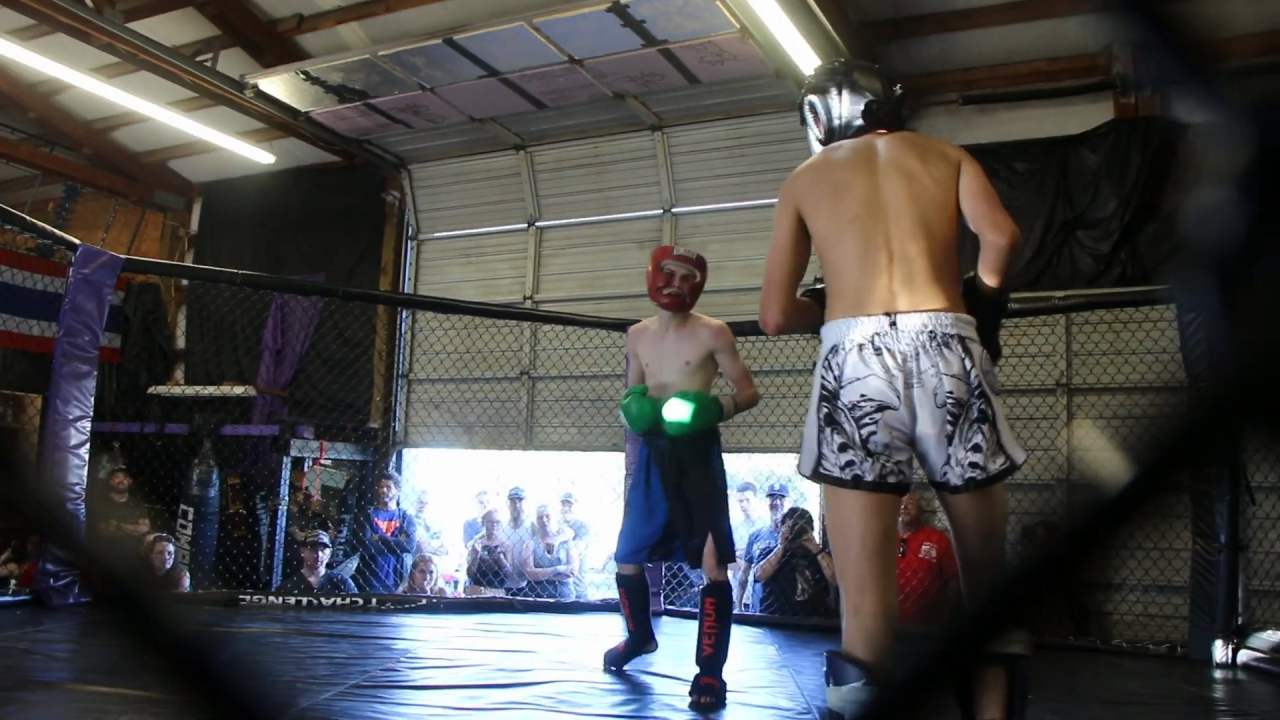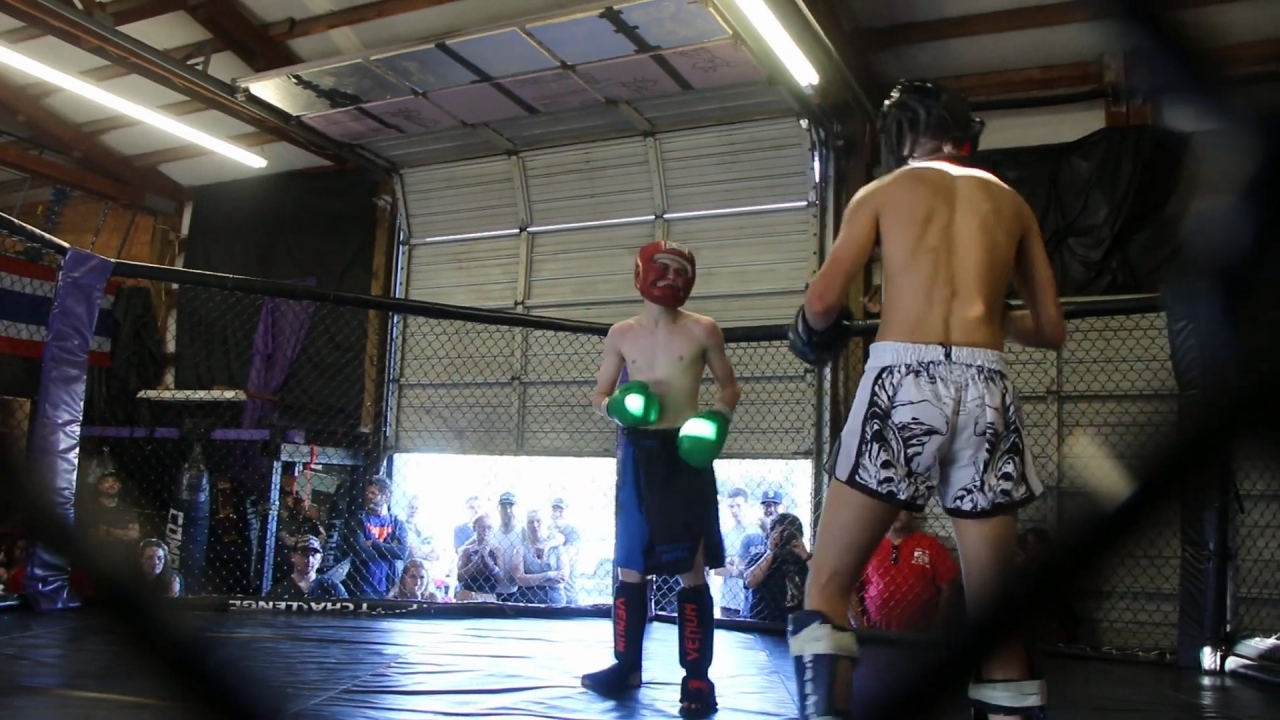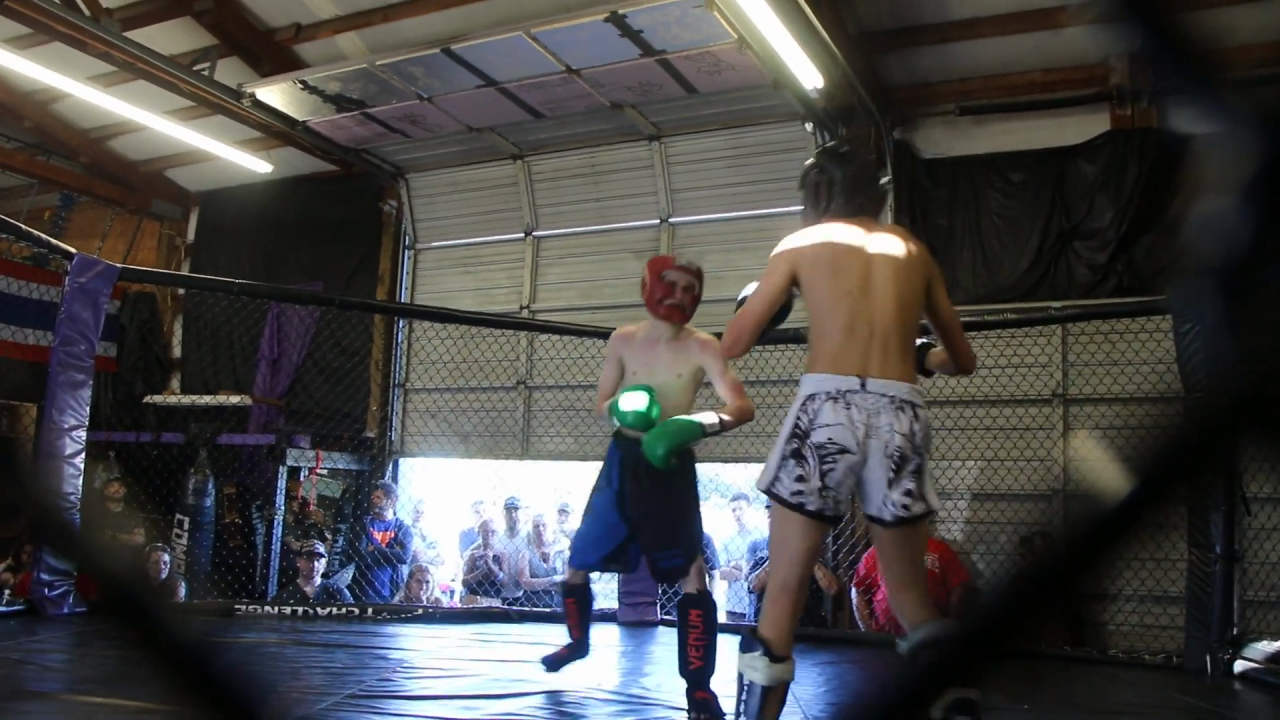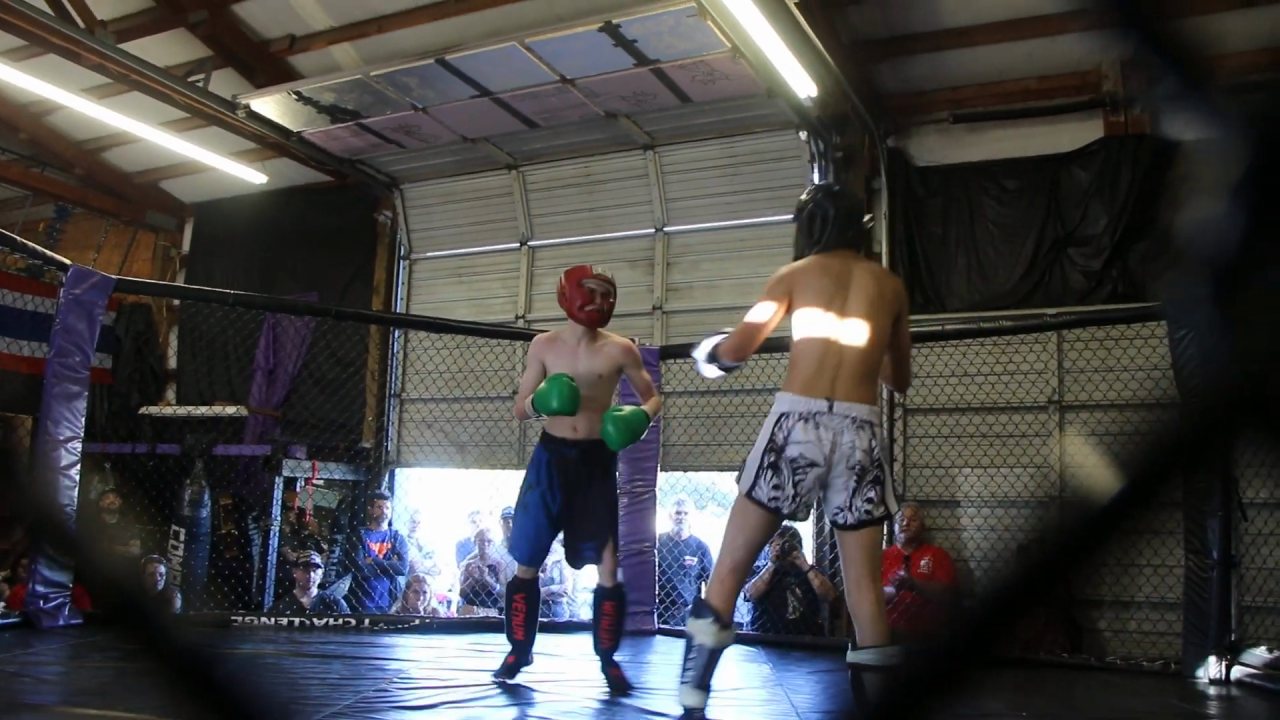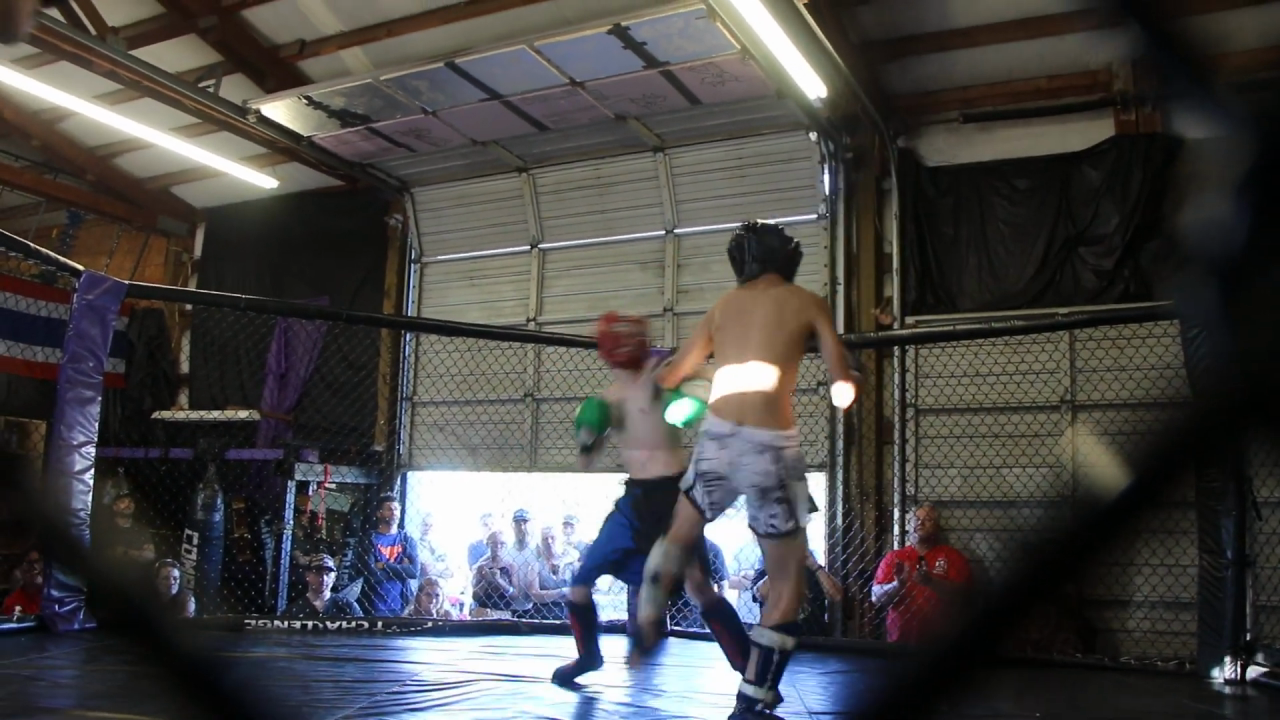
dt=0.5s
person 1, frame 1
left shoulder: (804, 180)
right shoulder: (946, 155)
left elbow: (775, 314)
right elbow: (1000, 234)
right wrist: (982, 306)
left hip: (855, 361)
right hip: (945, 352)
left knee: (865, 608)
right knee: (988, 585)
person 1, frame 2
left shoulder: (882, 194)
right shoulder: (1009, 200)
left elbow: (820, 300)
right elbow: (1050, 329)
left wrist: (818, 327)
left hip: (903, 382)
right hip: (986, 387)
left knee: (828, 582)
right knee: (996, 611)
person 1, frame 3
left shoulder: (802, 245)
right shoulder: (913, 252)
left elbow: (734, 345)
right elbow: (963, 360)
left wrist: (755, 306)
left hip: (826, 408)
right hip: (898, 415)
left knee: (783, 595)
right knee: (908, 589)
person 1, frame 4
left shoulder: (796, 275)
right shoulder: (890, 285)
left elbow: (737, 349)
right elbow: (900, 379)
left wrist: (714, 347)
left hip: (797, 425)
right hip: (860, 431)
left knee: (728, 571)
right knee: (863, 593)
person 1, frame 5
left shoulder: (724, 305)
right shoulder: (811, 304)
left elbow: (673, 376)
right elbow: (844, 386)
right wrist: (843, 393)
left hip: (717, 441)
right hip: (771, 451)
left knee: (679, 536)
right knee: (788, 585)
left ankle: (649, 610)
person 2, frame 1
left shoulder: (712, 333)
right shoulder: (638, 335)
left elbow: (749, 391)
left wrist: (717, 406)
right wrist: (631, 407)
left hip: (698, 453)
right hip: (652, 453)
left knee: (712, 565)
right knee: (628, 561)
left ankle: (710, 672)
right ankle: (639, 636)
person 2, frame 2
left shoulder: (704, 330)
right shoulder: (621, 334)
left elbow: (729, 386)
right elbow: (599, 399)
left wrist: (719, 418)
right wrist: (617, 407)
left hip: (686, 454)
right hip: (638, 453)
left knee: (690, 568)
right knee: (630, 567)
left ankle: (696, 676)
right ankle: (627, 665)
person 2, frame 3
left shoulder: (703, 346)
right shoulder: (622, 340)
left elbow: (742, 407)
right elbow: (602, 401)
left wrist: (700, 424)
right wrist: (619, 408)
left hip: (672, 463)
right hip: (624, 460)
left knee: (691, 575)
right knee: (577, 566)
right ankle: (578, 641)
person 2, frame 4
left shoulder: (622, 349)
right shoulder: (544, 345)
left elbow: (651, 399)
right elbow: (520, 408)
left wrist: (637, 415)
right wrist: (539, 404)
left hip: (598, 459)
right hip: (553, 456)
left knee: (606, 565)
right knee: (526, 561)
left ankle: (606, 656)
right ankle: (519, 651)
person 2, frame 5
left shoulder: (658, 377)
right shoulder: (607, 399)
right elbow: (586, 460)
right wrist: (588, 437)
left hip: (675, 493)
right hip: (635, 498)
left knee: (698, 587)
right knee: (582, 582)
left ankle: (747, 666)
right ankle: (588, 653)
